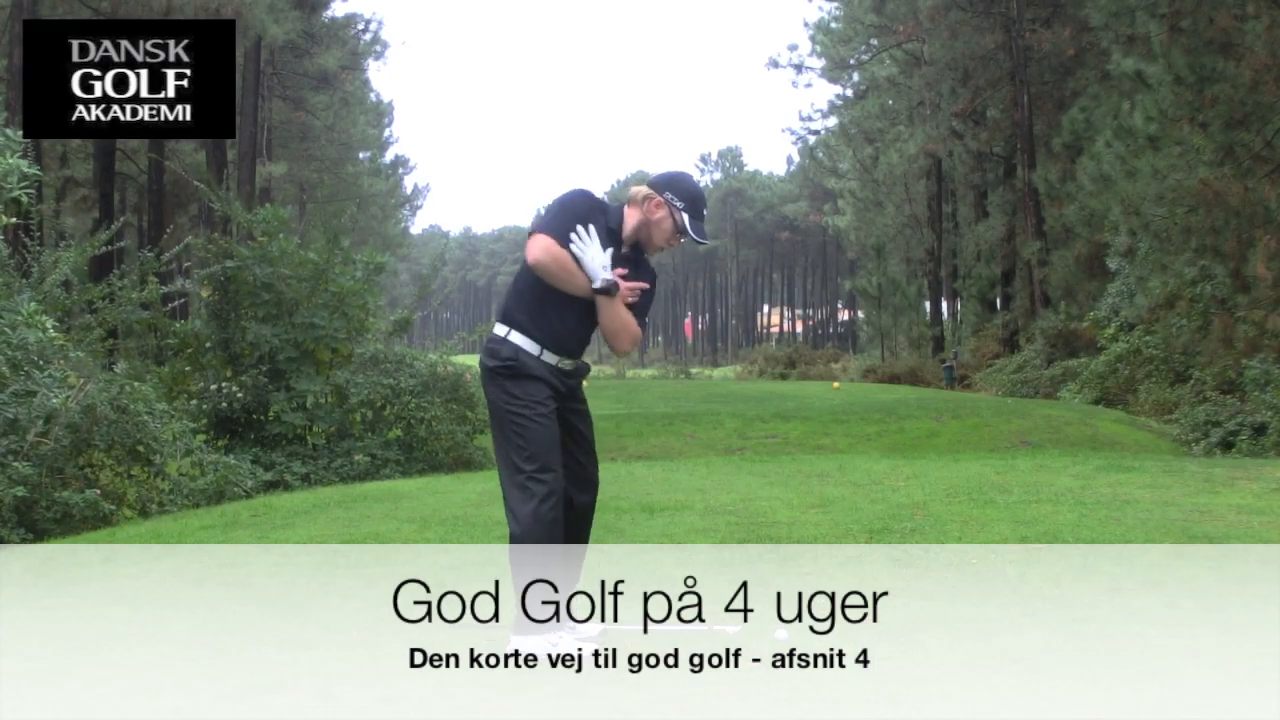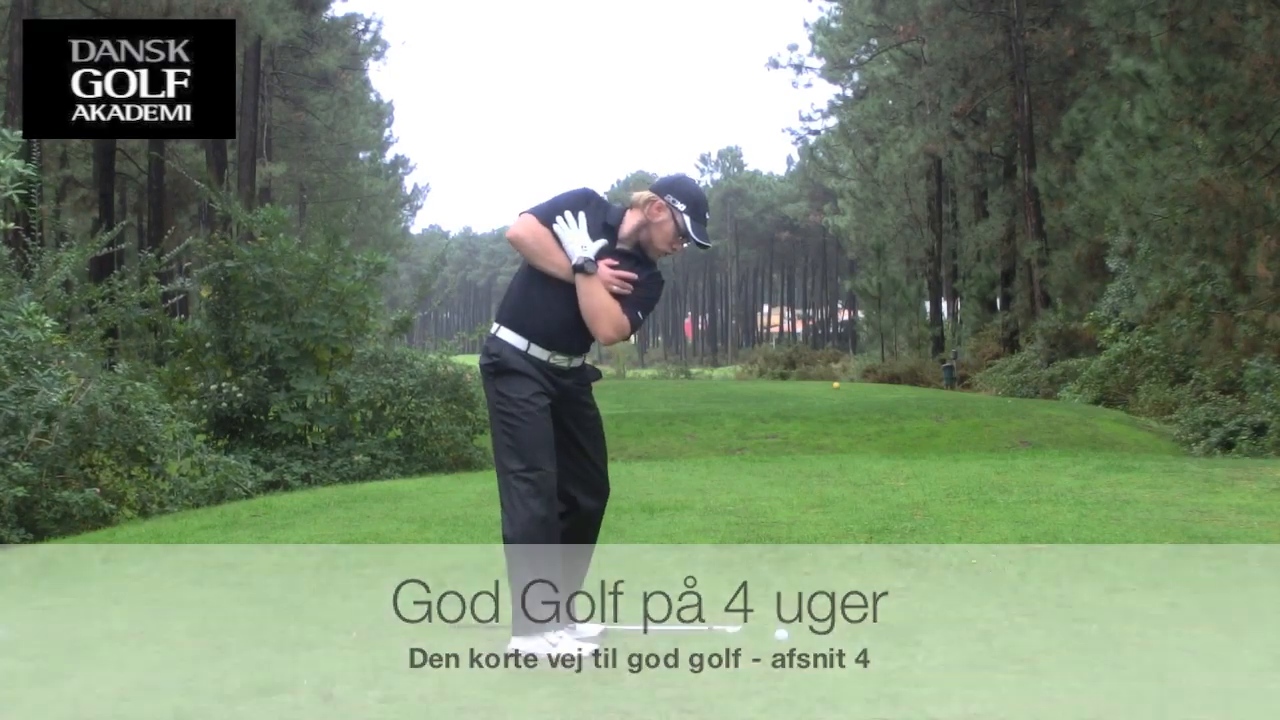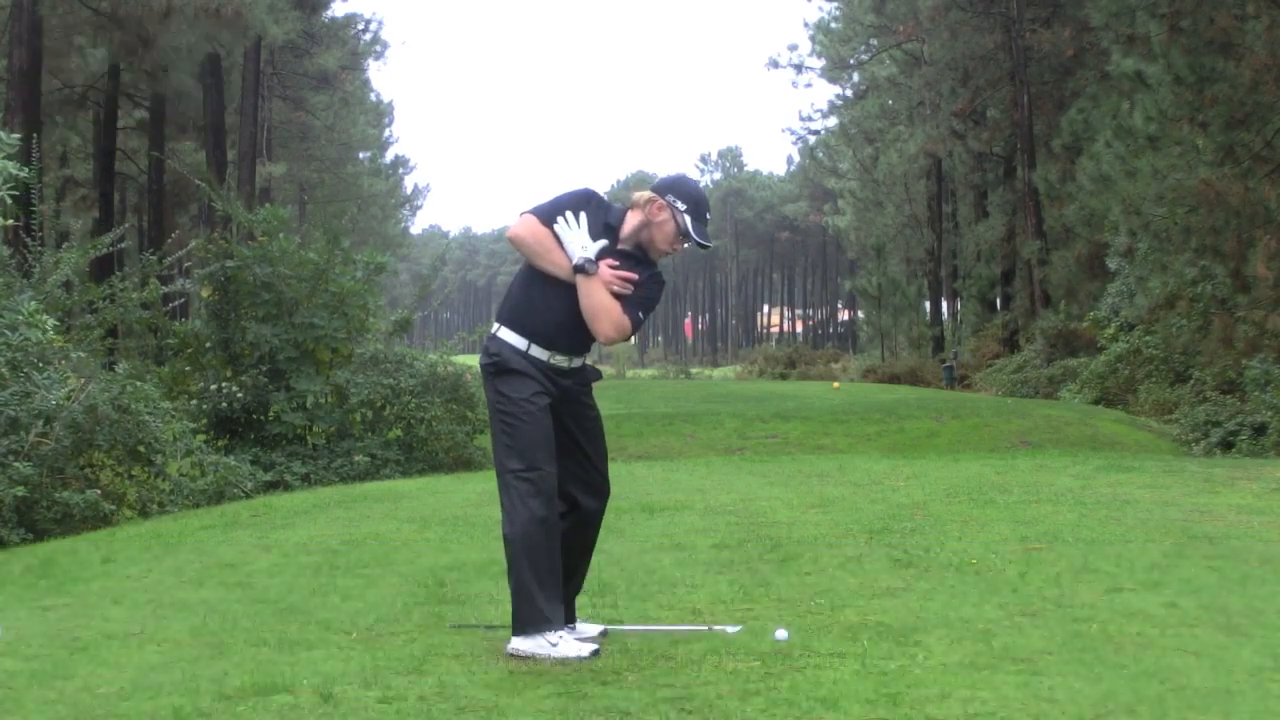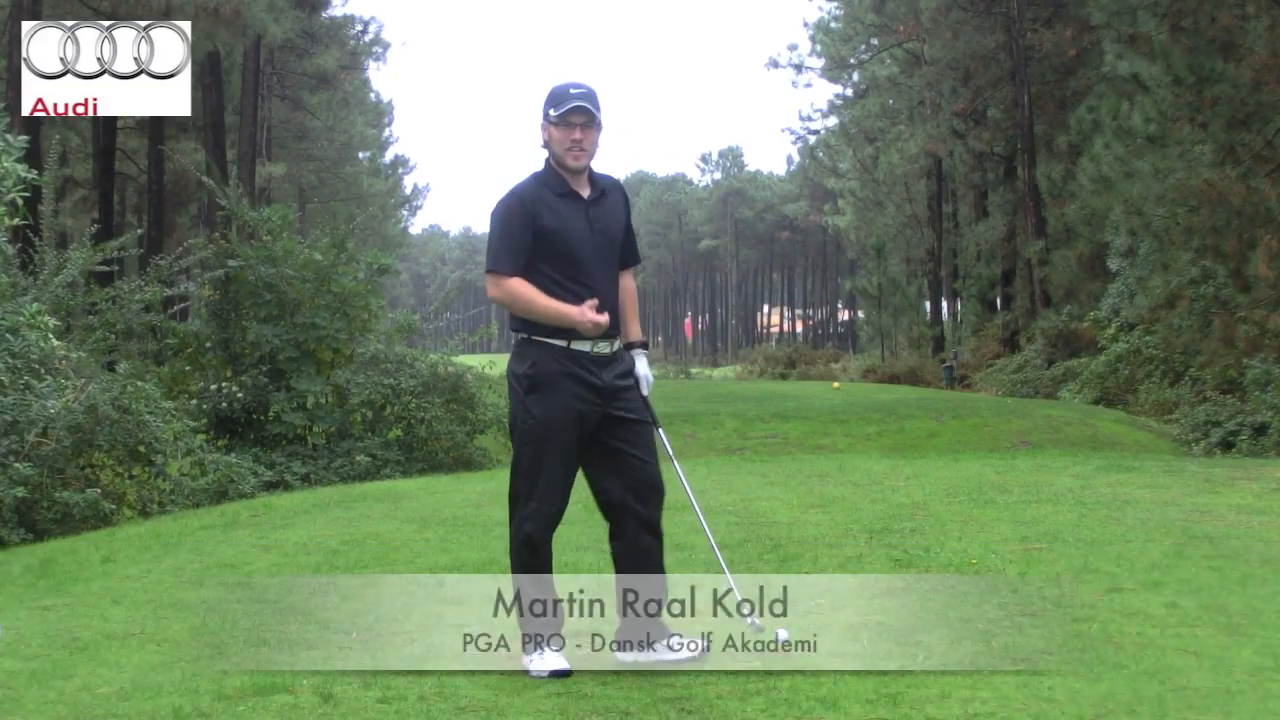
dt=0.3s
person 1, frame 1
left shoulder: (640, 270)
right shoulder: (582, 208)
left elbow: (625, 344)
right elbow: (538, 255)
left wrist: (602, 283)
right wrist: (599, 285)
left hip: (561, 374)
right hip: (517, 364)
left knee: (578, 490)
right knee: (538, 489)
right ankle: (532, 626)
person 1, frame 2
left shoulder: (646, 278)
right shoulder: (584, 207)
left elbow: (608, 330)
right elbow: (519, 231)
left wrist: (583, 263)
right wrist: (582, 272)
left hip: (569, 374)
right hip: (515, 362)
left knee: (588, 492)
right knee: (532, 488)
left ankle: (555, 610)
right ankle: (531, 625)
person 1, frame 3
left shoulder: (646, 277)
right shoulder: (584, 209)
left elbow: (609, 330)
right elbow: (519, 231)
left wrist: (585, 262)
right wrist: (584, 272)
left hip: (570, 375)
right hip: (517, 364)
left knee: (588, 493)
right knee: (533, 490)
left ankle: (557, 615)
right ankle: (534, 627)
person 1, frame 4
left shoulder: (615, 196)
right shoulder: (523, 202)
right elbow: (501, 285)
left wrist: (636, 346)
right wrist: (572, 316)
left hip: (611, 367)
right hip: (548, 369)
left knee: (639, 499)
right knee: (539, 508)
left ankle: (639, 632)
right ankle: (538, 639)
